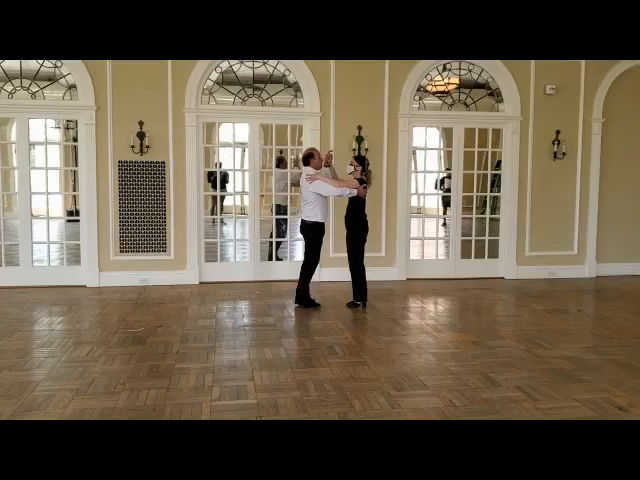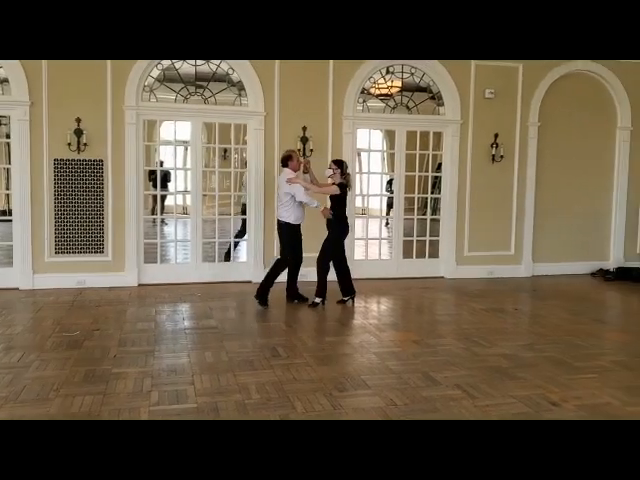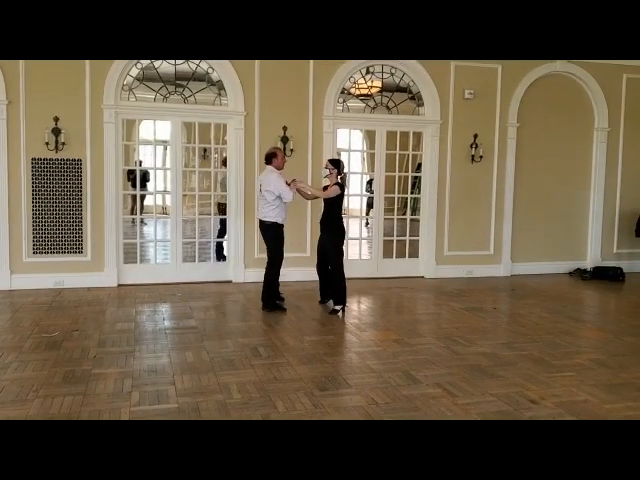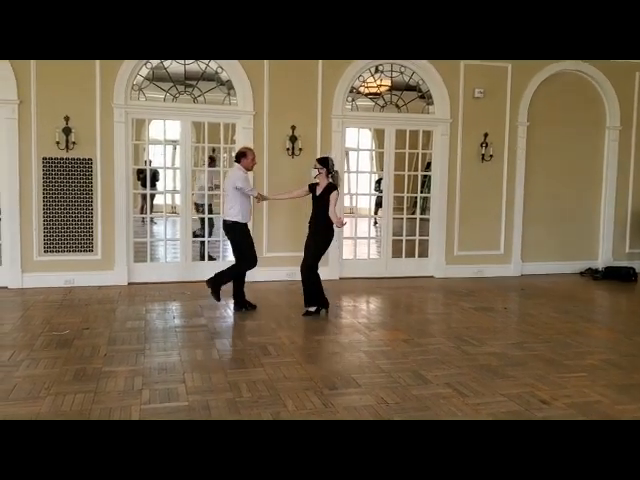
dt=1s
person 1, frame 1
left shoulder: (311, 176)
right shoulder: (310, 177)
left elbow: (328, 185)
right elbow: (334, 190)
left wrist: (328, 166)
right wrist: (355, 191)
left hip: (313, 224)
right hip: (312, 224)
left knee: (312, 259)
right knee: (311, 259)
left ankle: (302, 294)
right ankle: (303, 297)
person 1, frame 2
left shoulder: (288, 177)
right shoulder: (289, 178)
left elbow: (301, 193)
right elbow: (303, 197)
right wrist: (321, 207)
left hip: (292, 224)
right hip: (288, 225)
left knee: (296, 259)
right knee: (286, 259)
left ankle: (292, 292)
right ankle: (263, 291)
person 1, frame 3
left shoulder: (265, 175)
right shoulder: (275, 177)
right elbow: (288, 197)
left wrist: (287, 187)
right wrist: (292, 187)
left hip: (267, 223)
right hip: (272, 224)
left knee: (275, 258)
right knee: (275, 261)
left ankle: (272, 293)
right ankle: (268, 302)
person 1, frame 4
left shoulder: (234, 173)
right shoulder: (239, 174)
left elbow: (230, 187)
right elbow: (239, 184)
right wrist: (255, 192)
left hip: (232, 222)
right hip: (237, 224)
left knee: (244, 260)
right knee: (250, 261)
left ankle: (240, 301)
right ankle: (216, 281)
person 2, frame 1
left shoulder: (360, 182)
right shoulder: (355, 182)
left elbow: (339, 184)
right elbow: (338, 182)
left wrist: (319, 177)
left hip: (358, 227)
right hip: (354, 227)
left knee: (356, 262)
right knee: (354, 262)
left ankle: (360, 299)
right ankle: (358, 297)
person 2, frame 2
left shoulder: (340, 186)
right shoulder: (336, 185)
left elbow: (318, 190)
right elbow: (318, 185)
left wrist: (299, 181)
right wrist: (309, 171)
left hip: (338, 228)
right hip: (337, 228)
left knee: (322, 260)
right knee: (339, 261)
left ankle: (320, 296)
right ankle: (349, 294)
person 2, frame 3
left shoulder: (338, 187)
right shoulder: (326, 187)
left elbow: (323, 195)
right elbow: (309, 197)
left wrist: (305, 186)
right wrist: (298, 187)
left hip: (335, 231)
right hip: (325, 230)
left knee: (336, 266)
right knee: (322, 265)
left ankle: (339, 303)
right ankle: (328, 295)
person 2, frame 4
left shoulder: (332, 189)
right shoulder: (313, 187)
left elbow: (331, 211)
right elbow: (291, 195)
left wrist: (337, 222)
right wrist: (268, 198)
left hip: (323, 232)
right hip: (313, 231)
left knee: (307, 267)
right knee: (311, 267)
left ankle: (312, 304)
right ankle: (321, 303)
